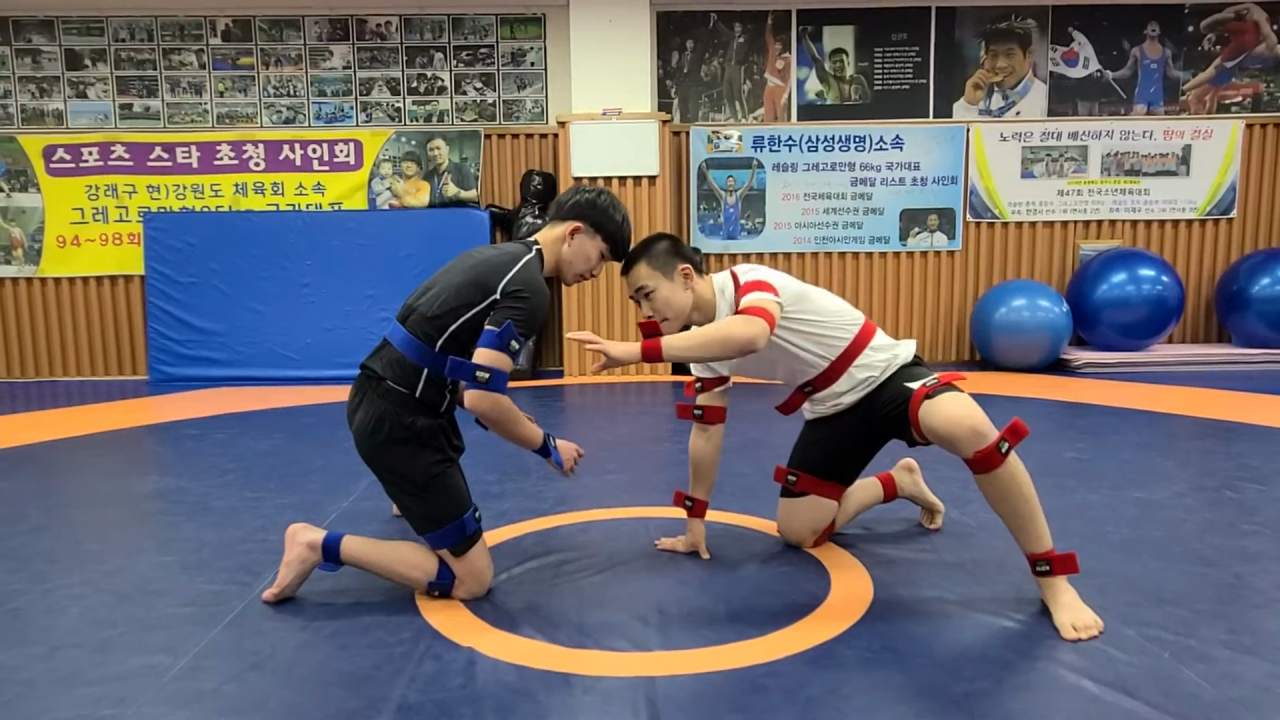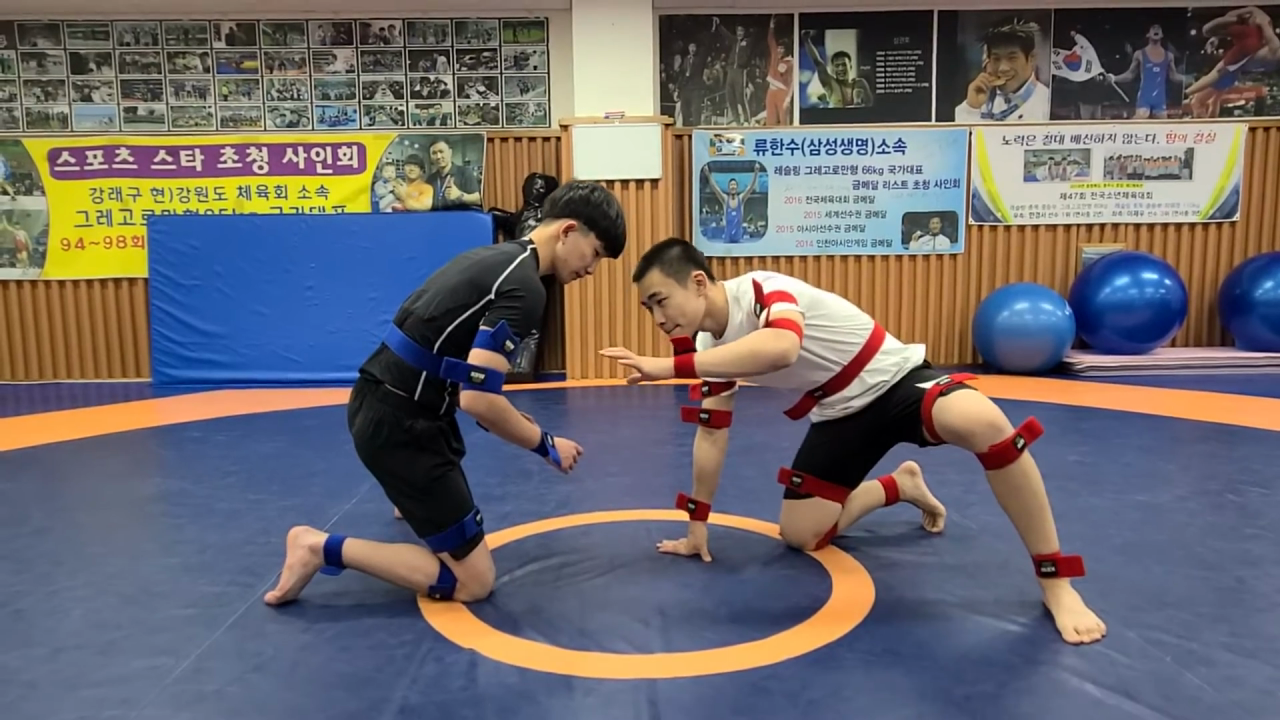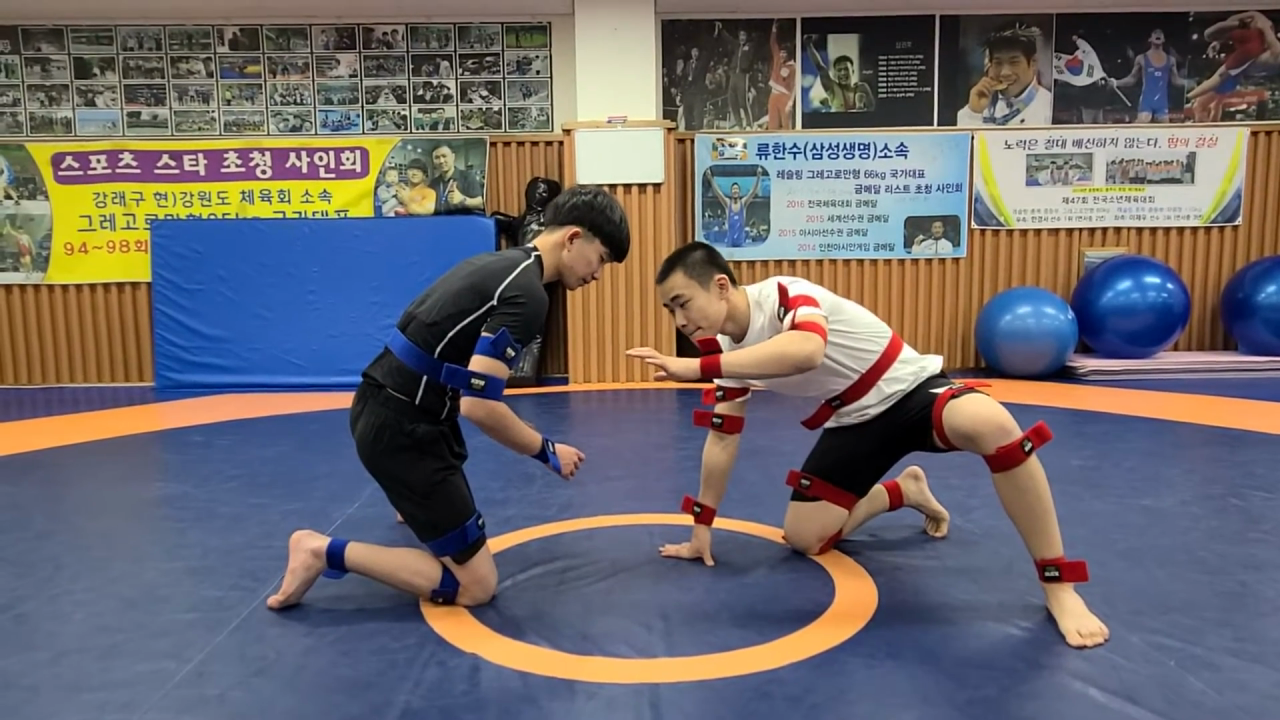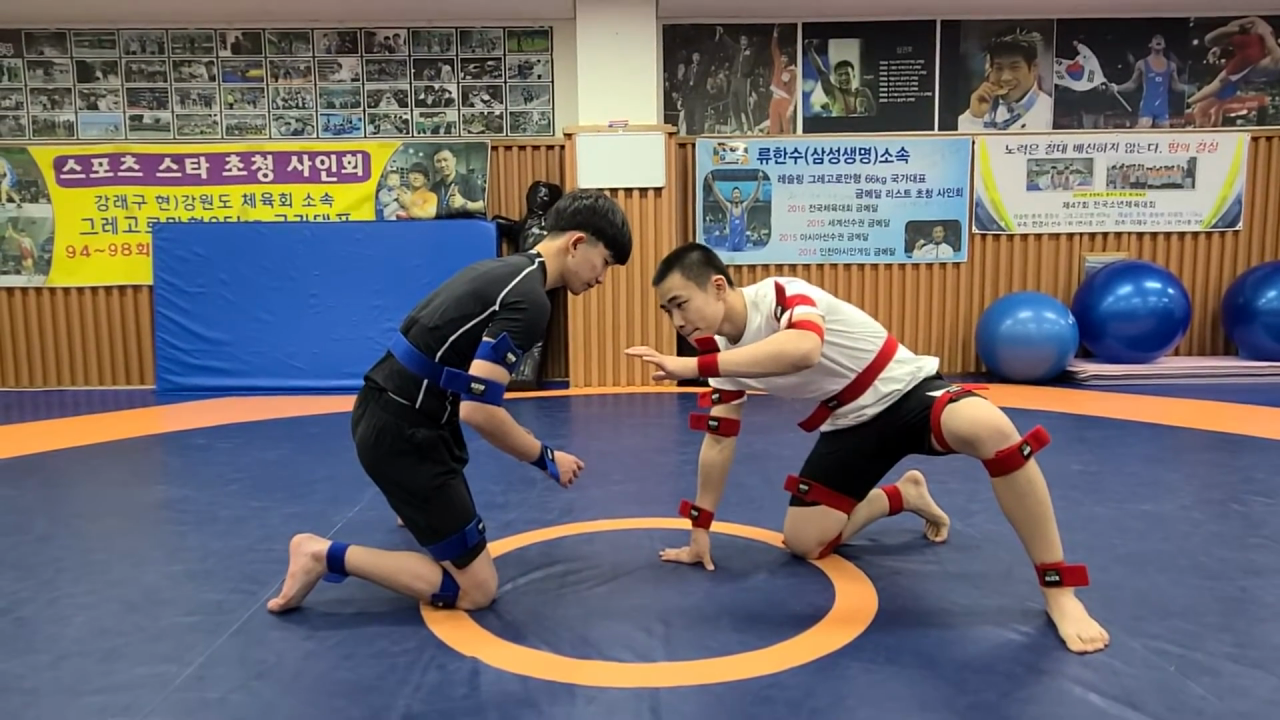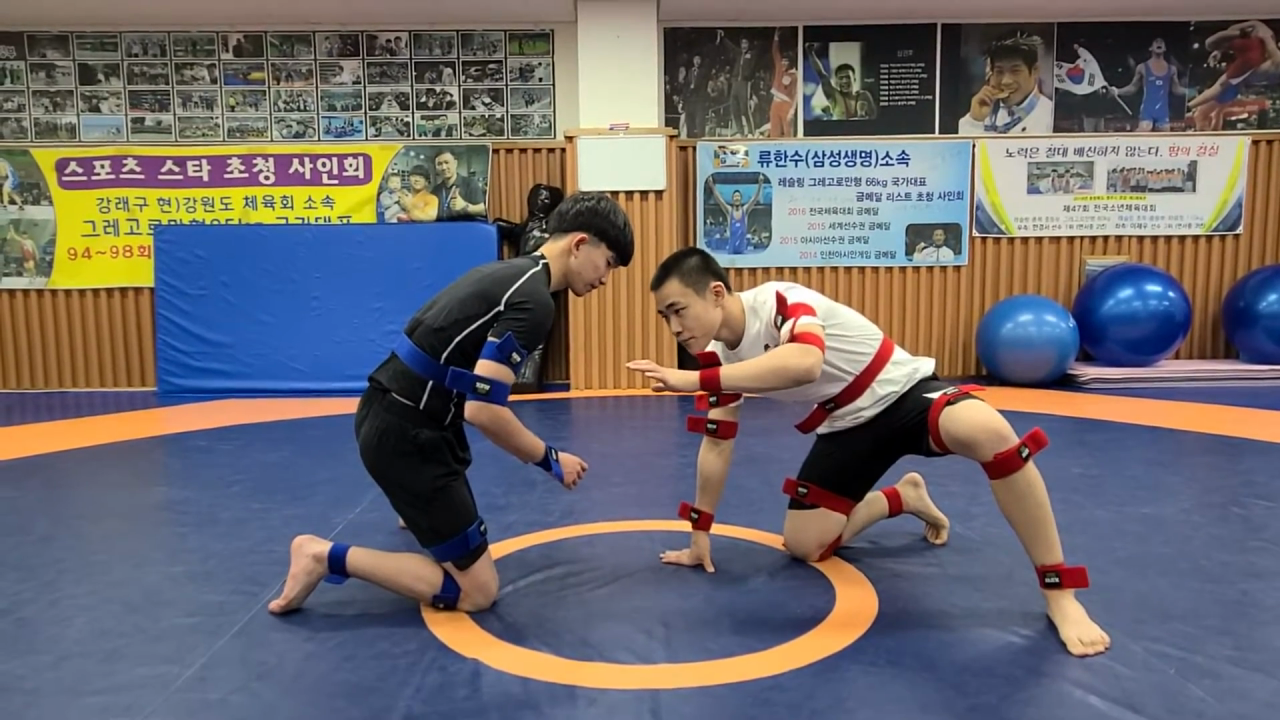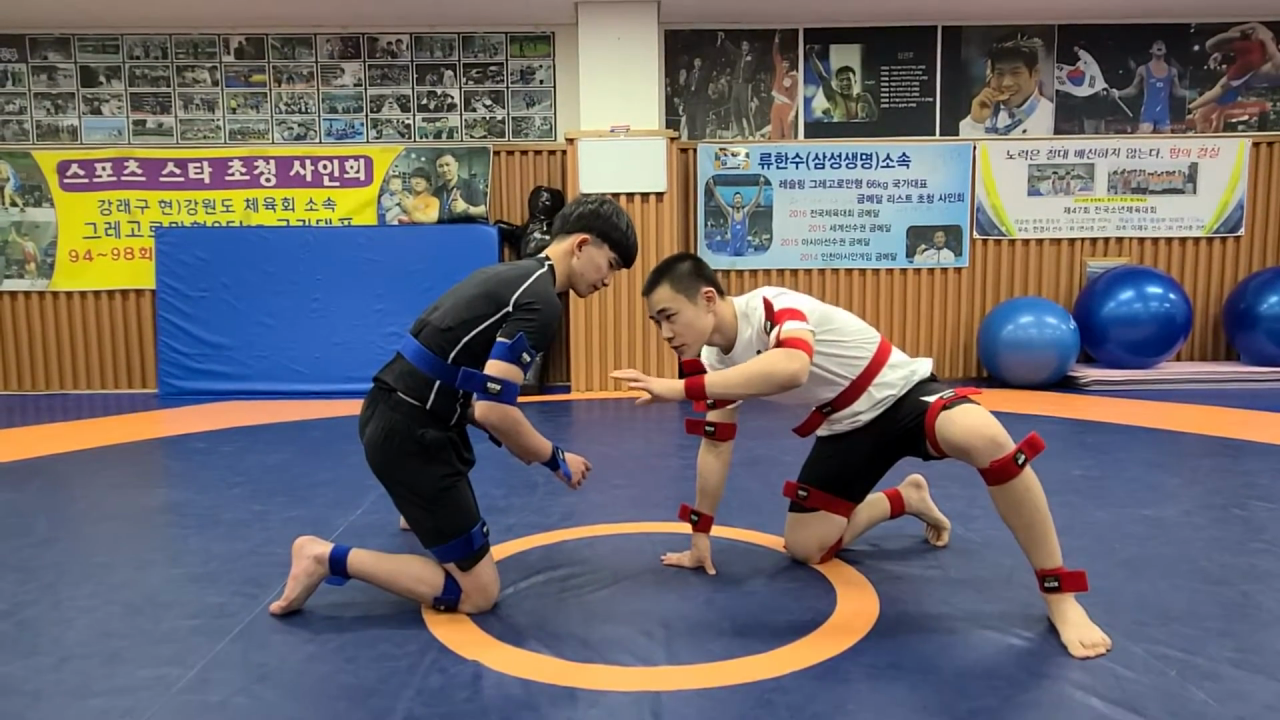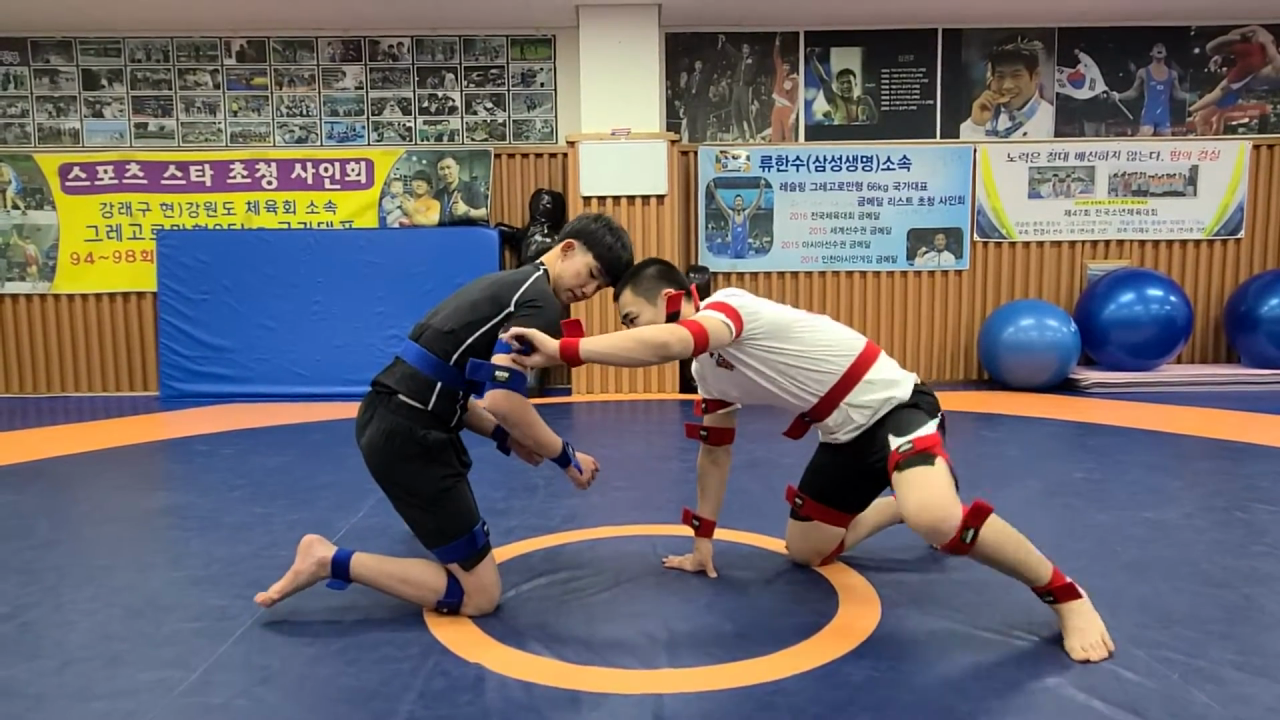
dt=0.7s
person 1, frame 1
left shoulder: (747, 282)
right shoulder: (702, 343)
left elbow: (751, 335)
right elbow: (707, 430)
left wrist: (638, 350)
right wrist: (696, 523)
left hip: (886, 375)
right hip: (832, 410)
left knee: (970, 430)
right knee: (797, 532)
left ankle: (1053, 580)
right ankle: (898, 482)
person 1, frame 2
left shoulder: (761, 290)
right shoulder: (709, 343)
left elbow: (781, 348)
right elbow: (711, 434)
left wrist: (671, 366)
right wrist: (697, 526)
left hip: (895, 380)
right hip: (841, 415)
left knee: (984, 424)
right knee: (800, 536)
left ankle: (1056, 582)
right ankle: (899, 486)
person 1, frame 3
left shoulder: (784, 295)
right shoulder: (727, 348)
left elbow: (808, 351)
right elbow: (723, 437)
left wrist: (695, 367)
right wrist: (702, 527)
left hip: (909, 389)
right hip: (853, 422)
left knee: (991, 426)
right knee: (804, 538)
left ankle: (1059, 586)
right ankle: (905, 490)
person 1, frame 4
left shoulder: (780, 294)
right shoulder: (723, 349)
left elbow: (804, 349)
right elbow: (719, 440)
left wrist: (692, 366)
right wrist: (700, 531)
left hip: (907, 391)
right hip: (850, 425)
left knee: (990, 430)
right knee: (803, 543)
left ankle: (1059, 592)
right ankle: (903, 496)
person 1, frame 5
left shoulder: (779, 301)
right shoulder: (719, 353)
left elbow: (805, 362)
right elbow: (716, 443)
left wrist: (694, 379)
right wrist: (700, 534)
left hip: (903, 392)
right hip: (847, 426)
left knee: (989, 433)
right knee: (804, 546)
left ankle: (1060, 594)
right ankle: (904, 497)
person 1, frame 6
left shoulder: (770, 306)
right shoulder: (712, 359)
left elbow: (791, 369)
right elbow: (715, 448)
left wrist: (677, 388)
right wrist: (699, 536)
left hip: (902, 393)
right hip: (846, 428)
left knee: (985, 439)
right knee: (804, 548)
left ankle: (1060, 597)
right ankle: (904, 498)
person 1, frame 7
left shoulder: (727, 305)
right shoulder: (708, 367)
left elbow: (665, 343)
right elbow: (715, 451)
left wrist: (561, 348)
right wrist: (703, 541)
left hip: (892, 405)
right hip: (848, 433)
left knee: (929, 522)
right knee: (805, 549)
left ankle: (1063, 592)
right ankle: (911, 501)
person 2, frame 1
left shoulder: (498, 255)
right shoulder: (528, 288)
right elbow: (482, 398)
left wrist: (502, 417)
right wrist: (548, 447)
left hip: (378, 397)
right hip: (398, 419)
right knee: (470, 579)
left ankle: (414, 496)
right ankle: (320, 544)
person 2, frame 2
left shoulder: (495, 256)
right shoulder: (523, 287)
right elbow: (478, 398)
left wrist: (503, 418)
right wrist: (546, 445)
left hip: (380, 401)
right hip: (398, 422)
right knee: (473, 581)
left ankle: (415, 498)
right ankle: (323, 548)
person 2, frame 3
left shoulder: (500, 262)
right shoulder: (525, 294)
right elbow: (478, 405)
left wrist: (509, 428)
right wrist: (547, 452)
left hip: (384, 406)
right hip: (400, 427)
right knee: (475, 586)
left ankle: (417, 501)
right ankle: (326, 552)
person 2, frame 4
left shoulder: (504, 269)
right shoulder: (528, 300)
right elbow: (478, 410)
left wrist: (516, 437)
right wrist: (546, 459)
left hip: (386, 411)
right hip: (402, 431)
right knee: (476, 589)
left ankle: (418, 506)
right ankle: (327, 556)
person 2, frame 5
left shoulder: (508, 271)
right shoulder: (532, 300)
right elbow: (482, 409)
left wrist: (520, 443)
right wrist: (550, 460)
left hip: (389, 413)
right hip: (405, 433)
right knee: (477, 591)
left ankle: (419, 508)
right ankle: (328, 557)
person 2, frame 6
left shoulder: (510, 274)
right shoulder: (541, 302)
right elbow: (493, 409)
left wrist: (508, 437)
right wrist: (556, 460)
left hip: (390, 412)
right hip: (410, 433)
right knee: (477, 593)
left ankle: (422, 509)
right ankle: (329, 558)
person 2, frame 7
left shoulder: (510, 284)
right shoulder: (540, 302)
right elbow: (500, 400)
left wrist: (506, 437)
right wrist: (567, 457)
left hip: (386, 417)
right hip: (409, 436)
right knee: (479, 596)
right ankle: (332, 560)
